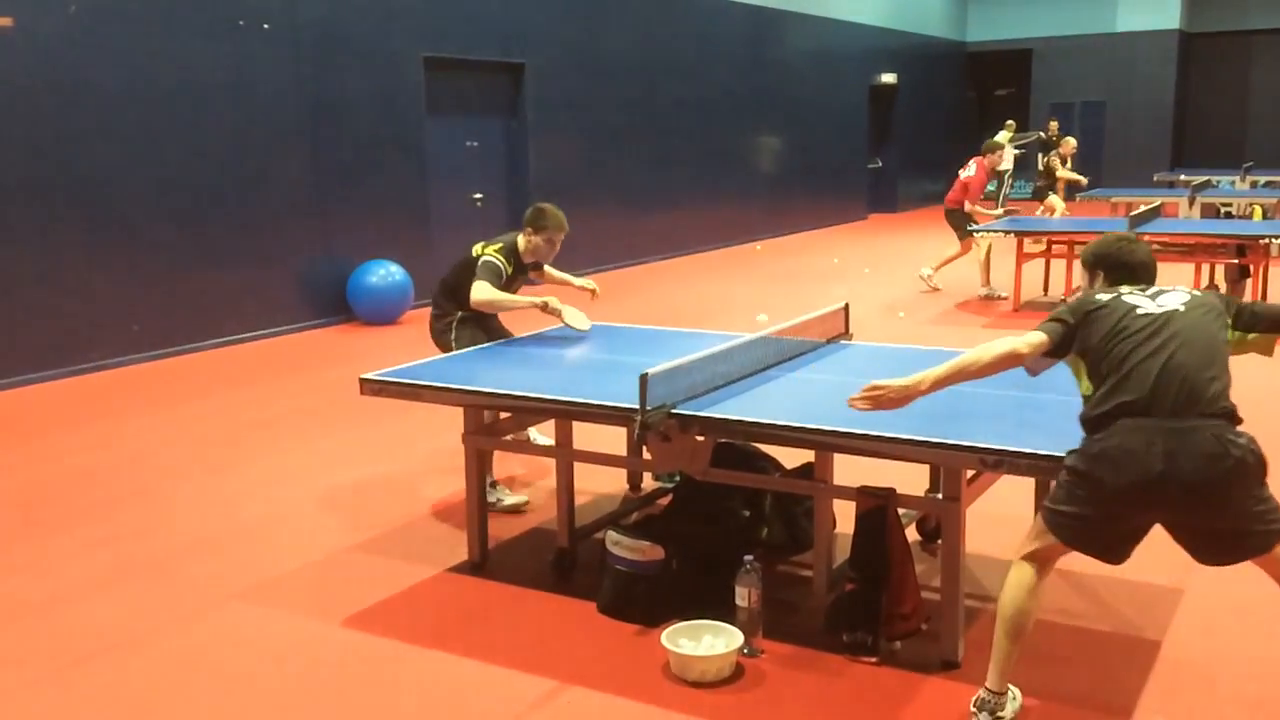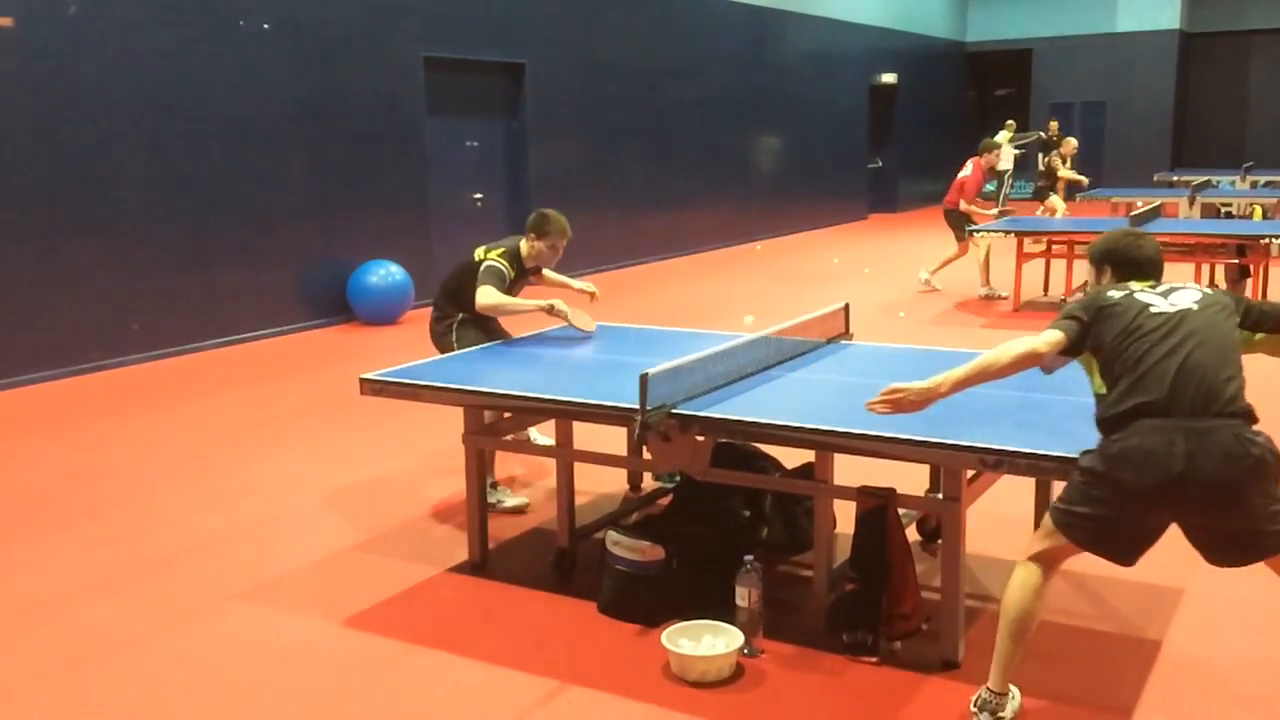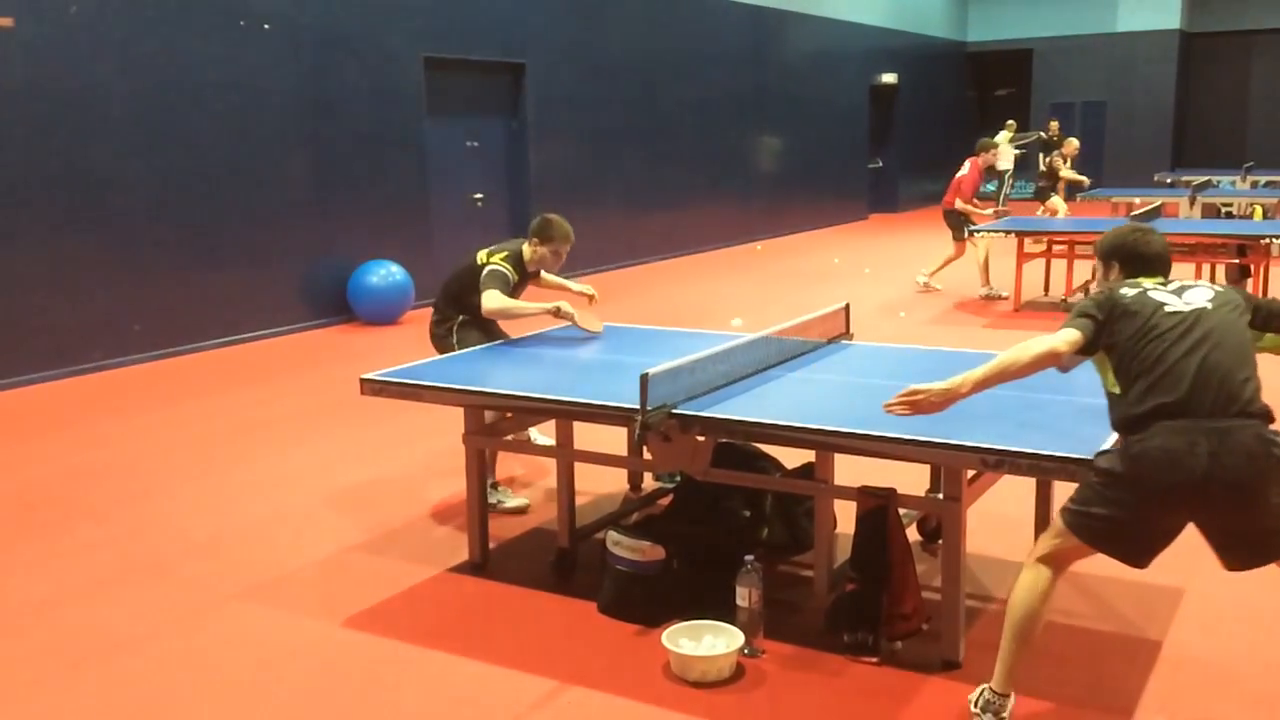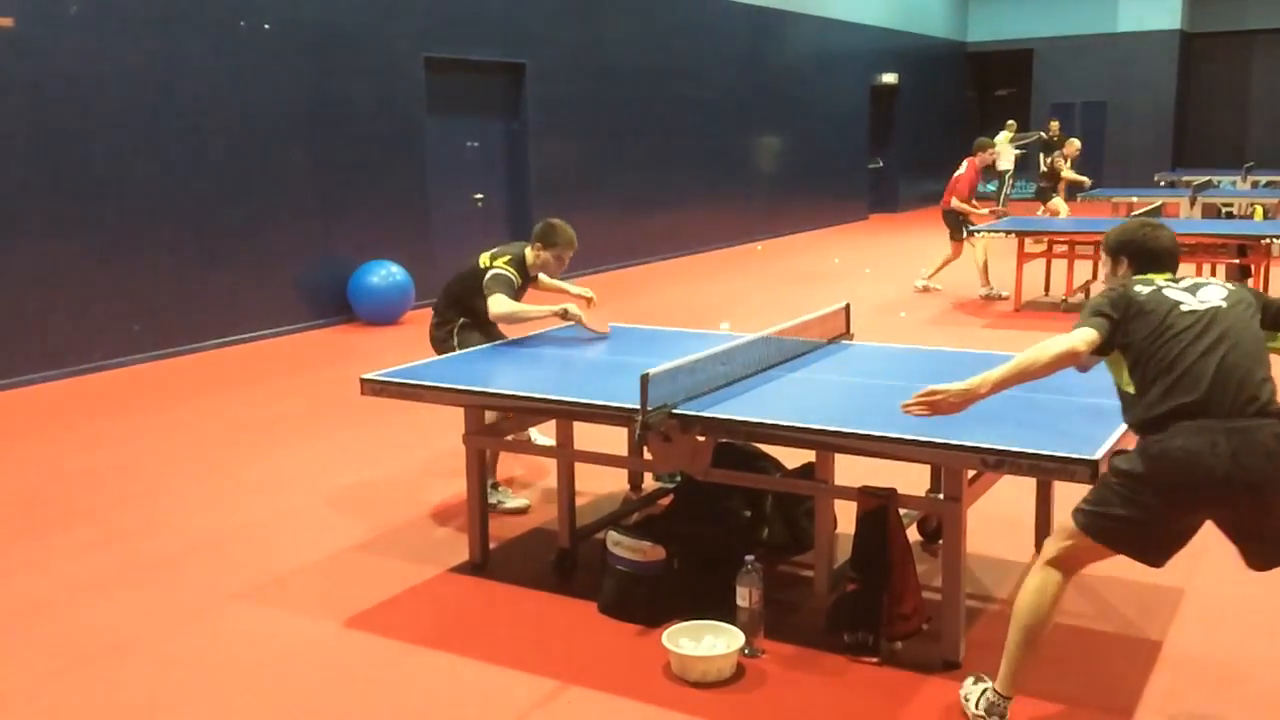
dt=0.1s
person 1, frame 1
left shoulder: (1089, 307)
right shoulder: (1211, 304)
left elbow: (1020, 347)
left wrist: (917, 385)
left hip: (1118, 455)
right hip: (1214, 454)
left knee: (1032, 557)
person 1, frame 2
left shoulder: (1099, 304)
right shoulder: (1218, 300)
left elbow: (1038, 347)
left wrist: (938, 387)
left hip: (1136, 455)
right hip: (1229, 454)
left knee: (1039, 557)
person 1, frame 3
left shoulder: (1111, 301)
right shoulder: (1229, 298)
left elbow: (1056, 346)
left wrist: (957, 388)
left hip: (1154, 455)
left knee: (1046, 558)
person 1, frame 4
left shoulder: (1120, 298)
right shoulder: (1236, 294)
left elbow: (1075, 346)
left wrist: (977, 388)
left hip: (1173, 456)
left knee: (1056, 559)
person 2, frame 1
left shoulder: (530, 252)
right shoulder: (497, 257)
left elbow: (538, 271)
right elbow: (480, 298)
left wrist: (573, 281)
right wrist: (537, 302)
left hip: (481, 317)
right hip: (453, 319)
left ankle: (521, 431)
right ankle: (485, 486)
person 2, frame 2
left shoulder: (528, 254)
right shoulder: (499, 261)
left elbow: (535, 273)
right elbow: (485, 302)
left wrist: (571, 284)
right wrist: (543, 305)
left hip: (479, 321)
right hip: (453, 322)
left ankle: (521, 431)
right ankle: (485, 487)
person 2, frame 3
left shoulder: (528, 257)
right shoulder: (502, 265)
left elbow: (533, 277)
right elbow: (492, 307)
left wrist: (570, 286)
right wrist: (548, 307)
left hip: (477, 321)
right hip: (453, 325)
left ankle: (521, 431)
right ankle: (486, 487)
person 2, frame 4
left shoulder: (525, 257)
right shoulder: (504, 268)
left elbow: (531, 278)
right elbow: (499, 312)
left wrist: (568, 289)
right wrist: (556, 310)
left hip: (476, 323)
right hip: (453, 328)
left ankle: (521, 432)
right ankle: (486, 487)
